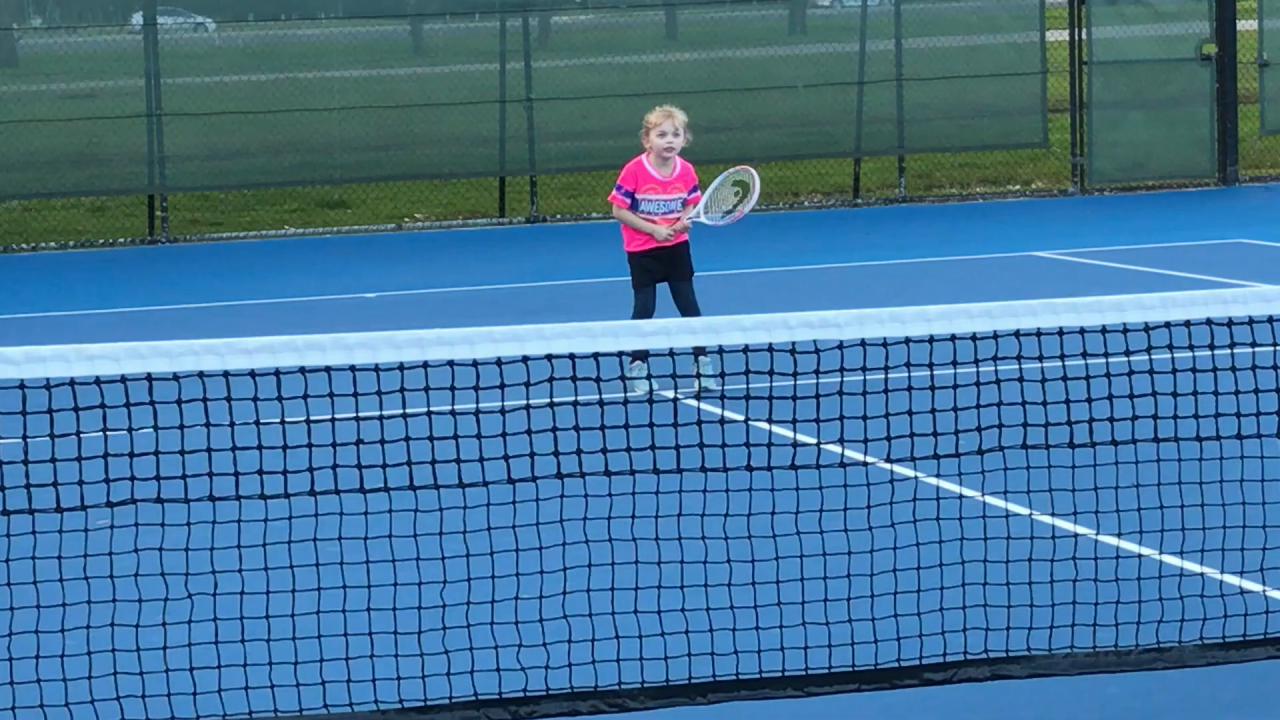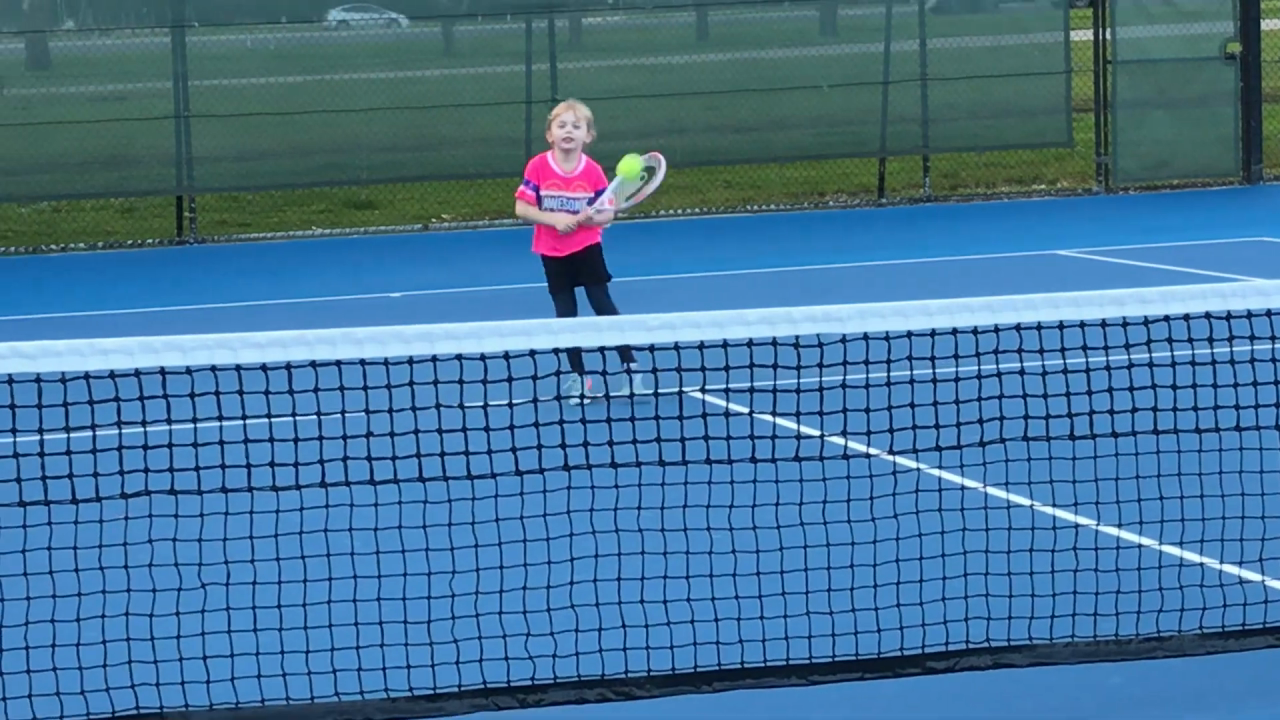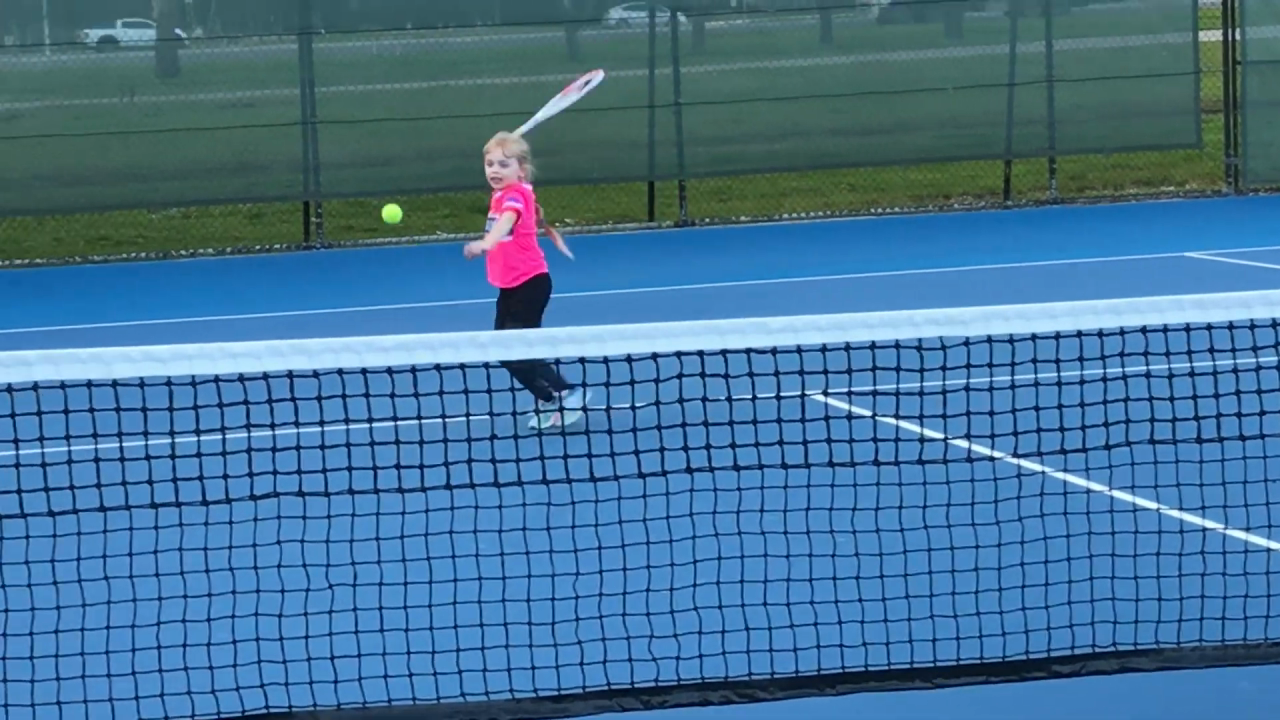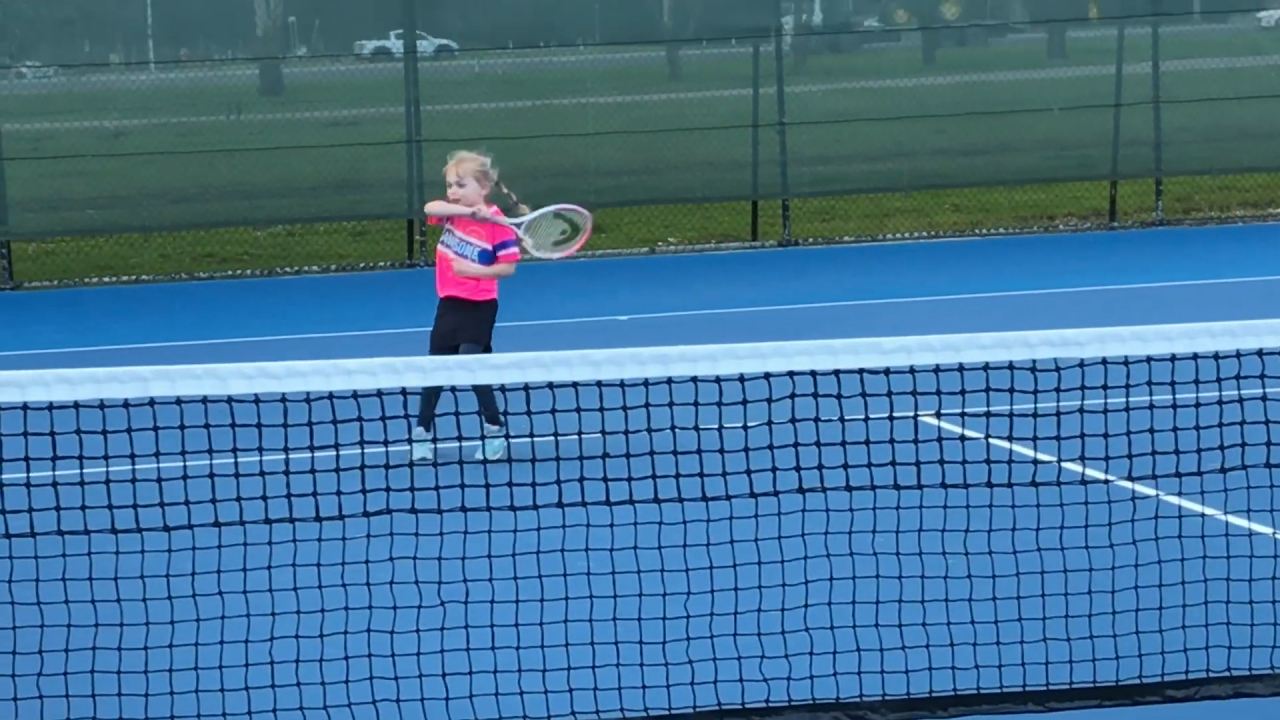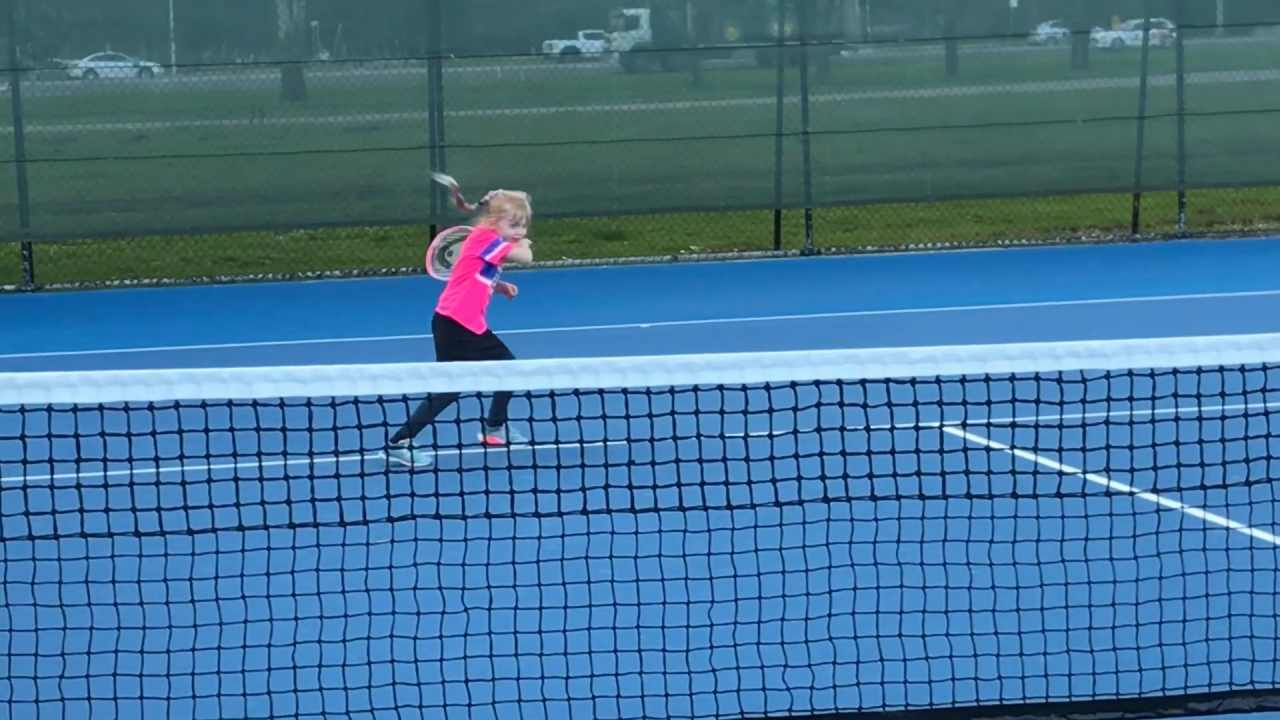
dt=0.5s
person 1, frame 1
left shoulder: (687, 172)
right shoulder: (633, 171)
left elbow: (694, 208)
right elbow: (618, 210)
left wrist: (684, 222)
right wrist: (653, 227)
left hip: (676, 247)
right hip: (642, 249)
left knee: (689, 307)
right knee: (645, 309)
left ankle: (702, 366)
right ankle: (638, 366)
person 1, frame 2
left shoulder: (593, 171)
right shoulder: (538, 166)
left elbow: (607, 213)
right elbow: (521, 209)
left wrist: (590, 219)
right wrist: (553, 219)
left hip: (587, 249)
right hip: (552, 252)
left knee: (604, 310)
right knee: (566, 316)
left ankle: (632, 369)
right ankle: (578, 375)
person 1, frame 3
left shoulder: (517, 193)
right shoulder: (506, 192)
left elbow: (508, 219)
left wrist: (484, 244)
left hip: (530, 283)
right hip: (511, 284)
left ankle: (566, 392)
right ankle: (551, 404)
person 1, frame 4
left shoulder: (498, 223)
right shoulder: (452, 209)
left elbow: (510, 266)
right elbow: (431, 209)
left wrist: (475, 270)
right wrist: (473, 211)
left hip: (479, 304)
right hip: (450, 301)
left ankle: (494, 427)
right ankle: (423, 430)
person 1, frame 5
left shoulder: (496, 244)
right shoulder: (485, 237)
right elbow: (522, 254)
left wrist: (504, 288)
right wrist: (524, 247)
left hip: (474, 326)
right hip: (452, 323)
right knee: (450, 388)
left ankle: (494, 427)
right ankle: (401, 441)
